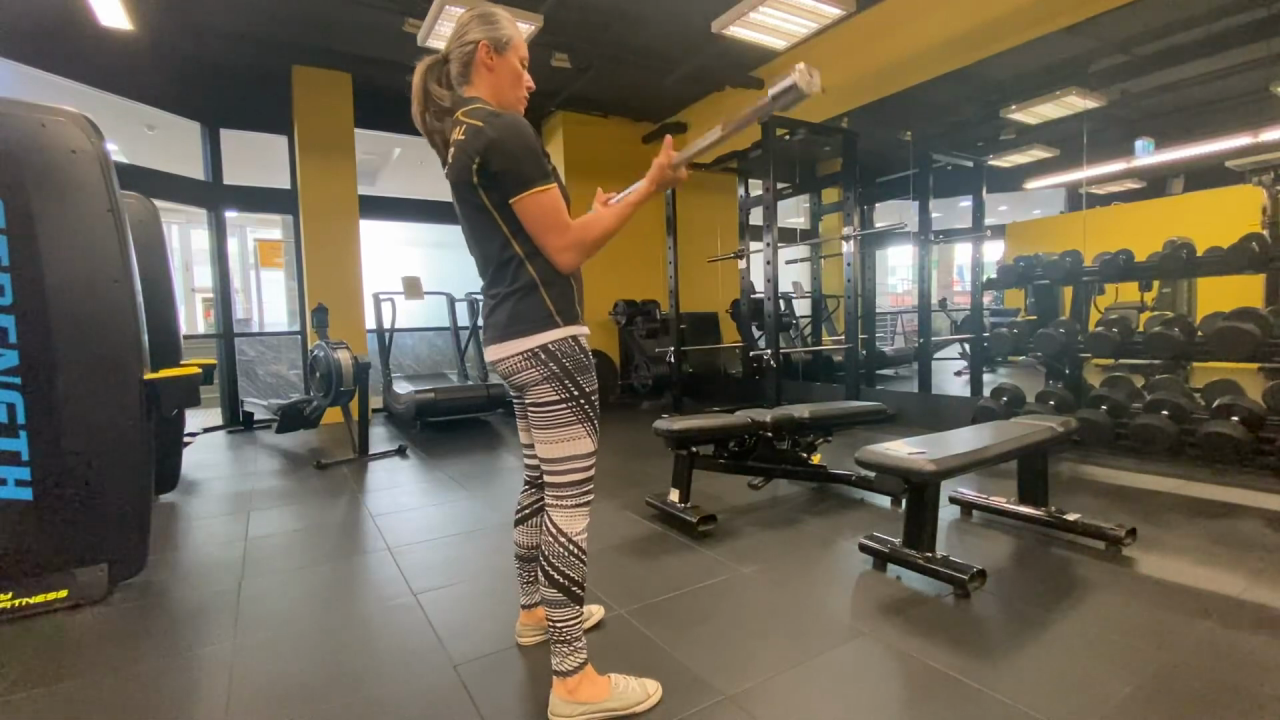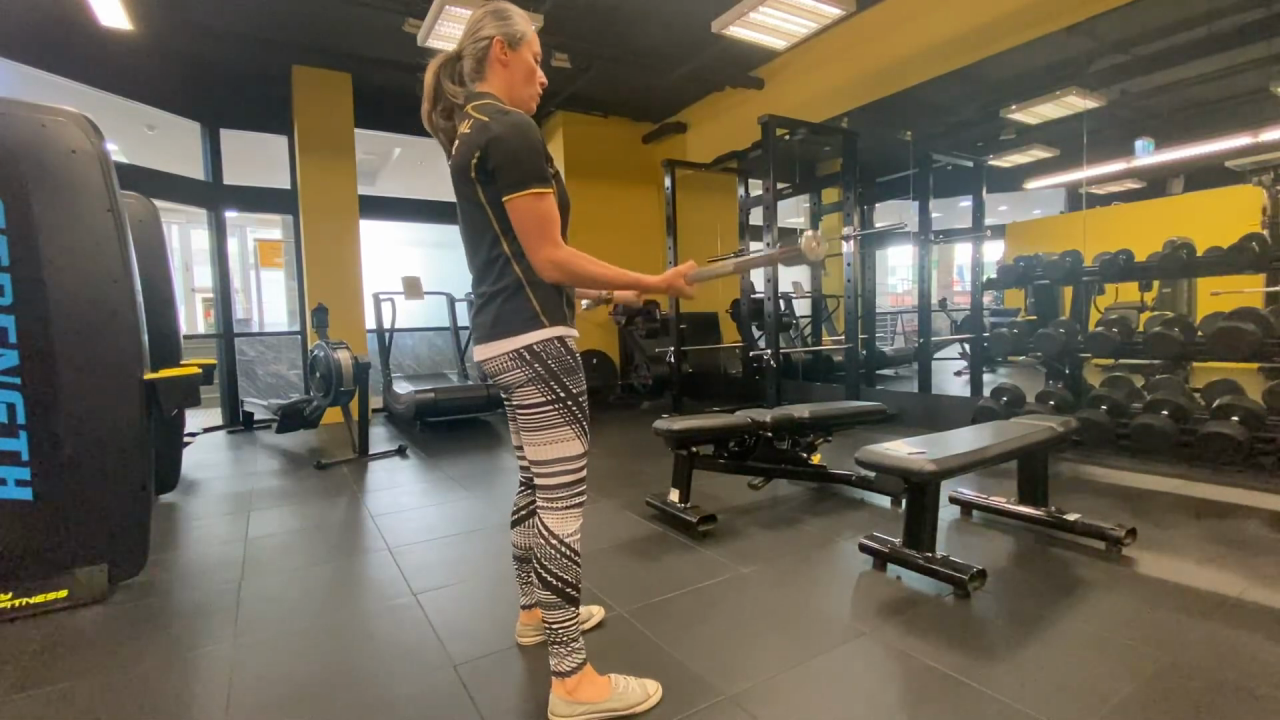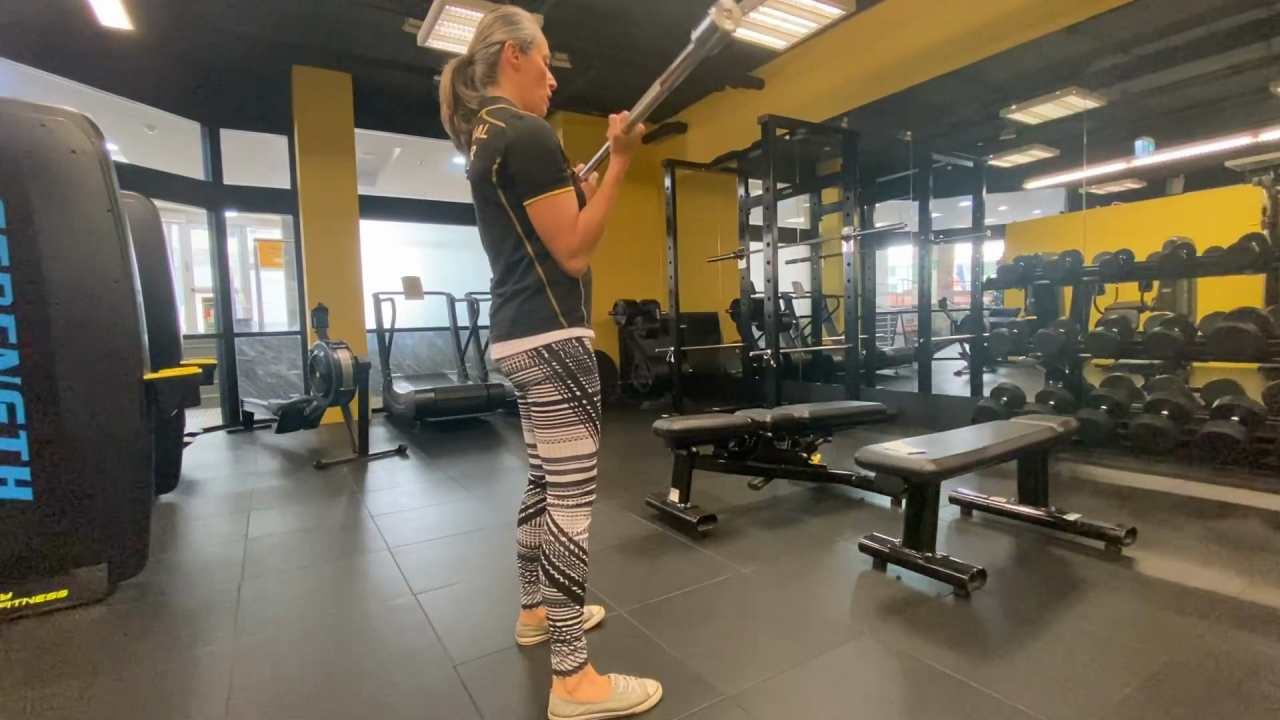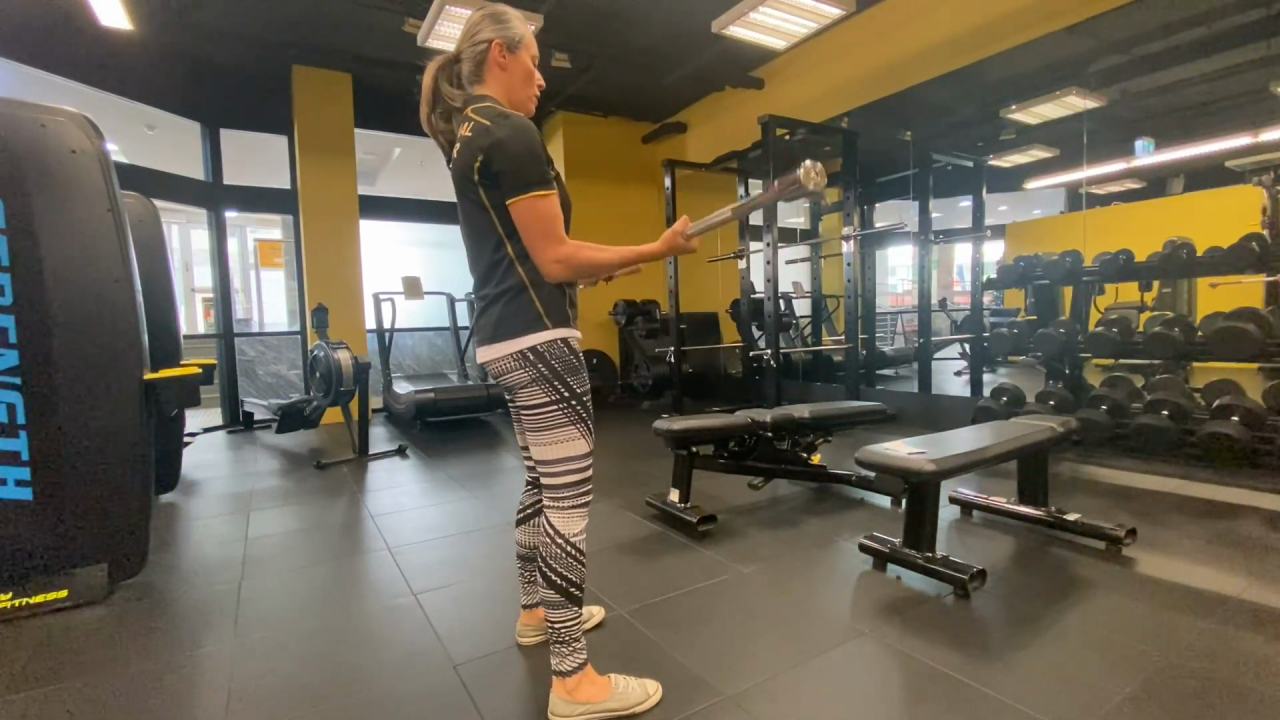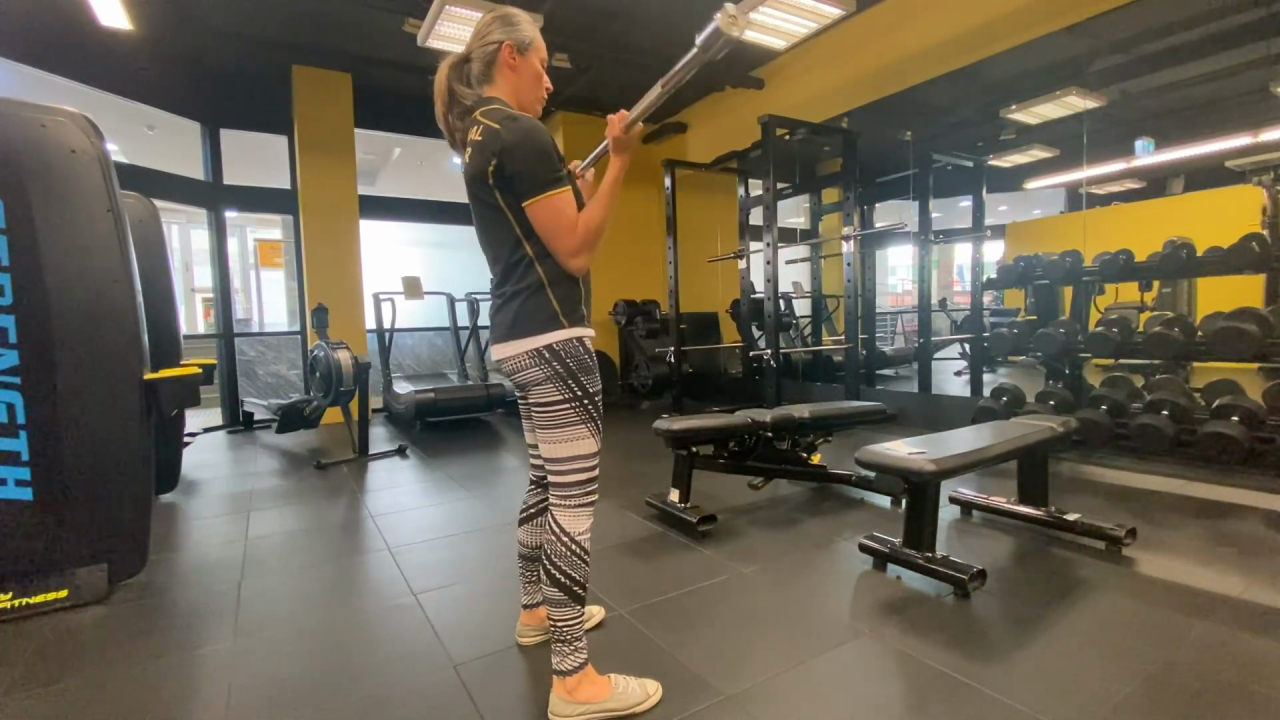
dt=0.7s
person 1, frame 1
left shoulder: (462, 137)
right shoulder: (505, 133)
right elbow: (565, 250)
left wrist: (595, 212)
right wrist: (648, 189)
left hip: (511, 335)
right hip: (545, 337)
left knee: (540, 480)
right knee: (570, 498)
left ankle: (535, 609)
person 1, frame 2
left shoulder: (469, 132)
right shoulder: (512, 131)
right elbow: (549, 259)
left wrist: (607, 286)
right wrist: (652, 283)
left hip: (501, 335)
right hip: (533, 338)
left knee: (536, 483)
right knee: (562, 497)
left ankle: (534, 611)
person 1, frame 3
left shoulder: (485, 136)
right shoulder: (527, 134)
right elbow: (574, 254)
left wrist: (579, 195)
right wrist: (620, 164)
left hip: (518, 333)
right hip: (550, 336)
left knee: (544, 479)
right knee: (572, 496)
left ankle: (535, 608)
person 1, frame 4
left shoulder: (468, 135)
right shoulder: (512, 134)
right elbow: (554, 259)
left wrist: (605, 258)
right wrist: (653, 250)
left hip: (505, 336)
right hip: (536, 337)
left knee: (542, 483)
right knee: (568, 497)
left ankle: (535, 611)
person 1, frame 5
left shoulder: (479, 136)
right shoulder: (521, 135)
right elbow: (575, 254)
left wrist: (576, 194)
right wrist: (619, 164)
left hip: (517, 334)
right hip: (551, 337)
left knee: (546, 480)
right knee: (574, 496)
left ankle: (536, 609)
